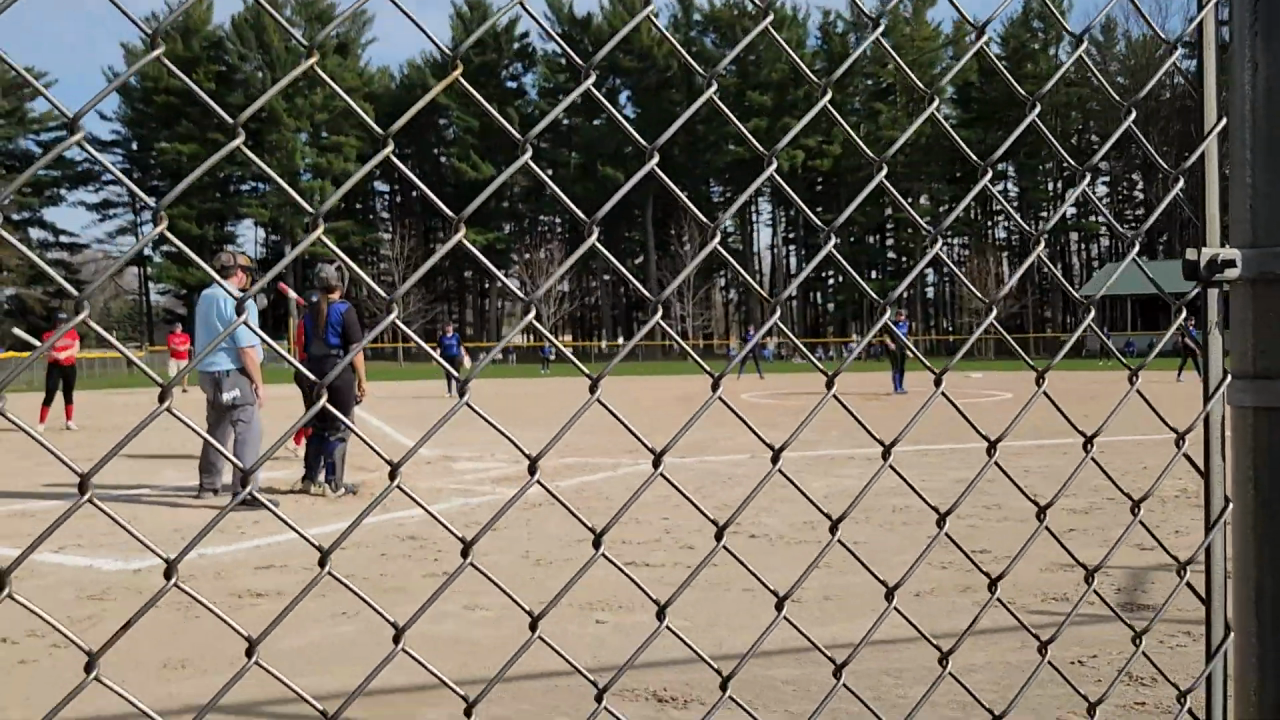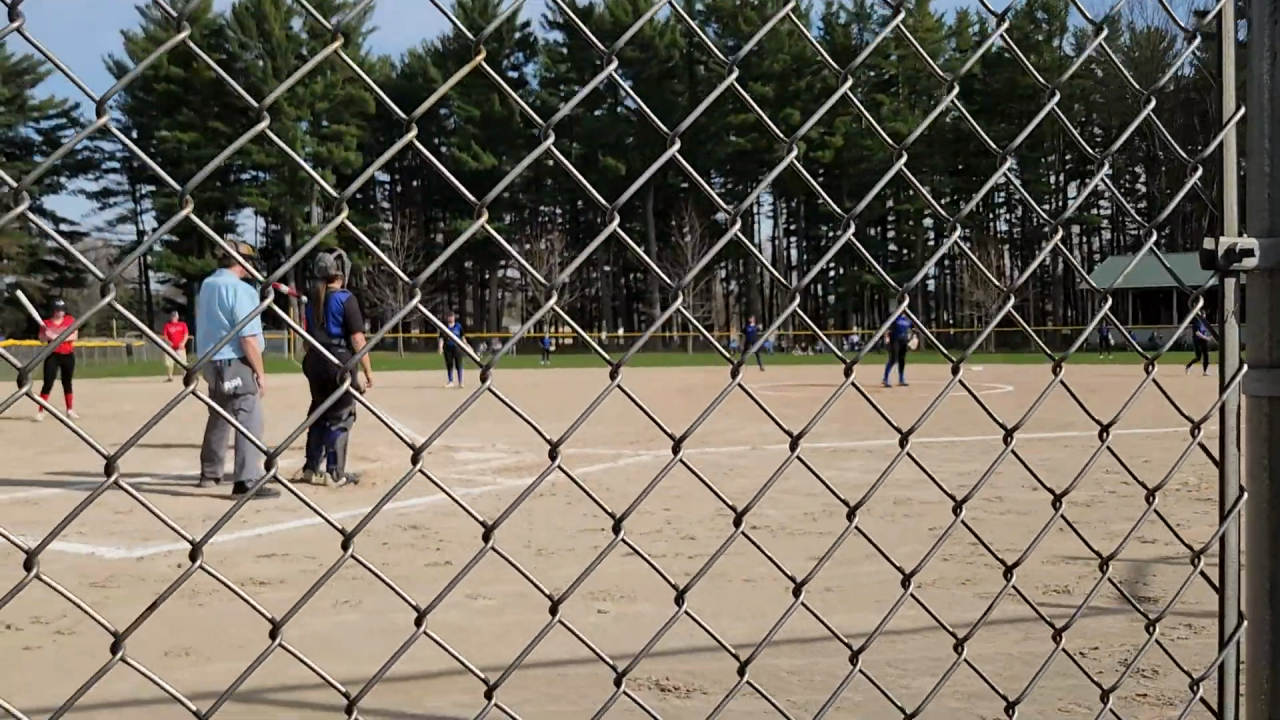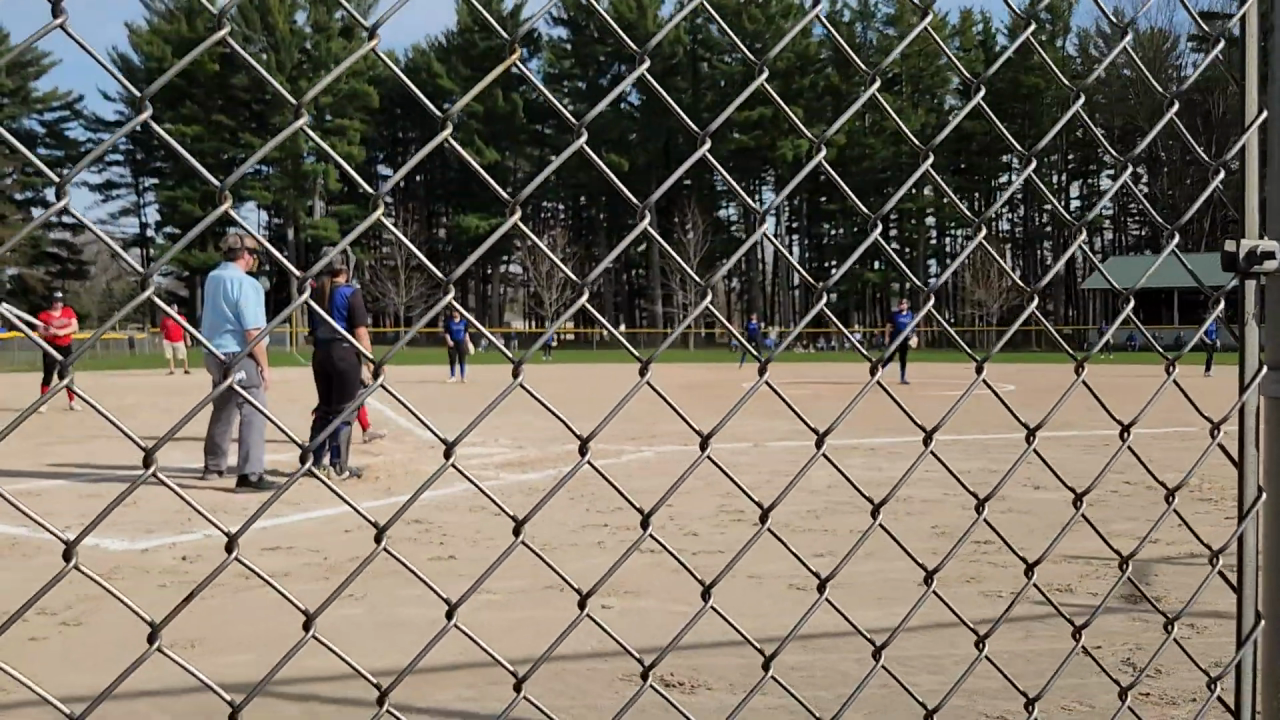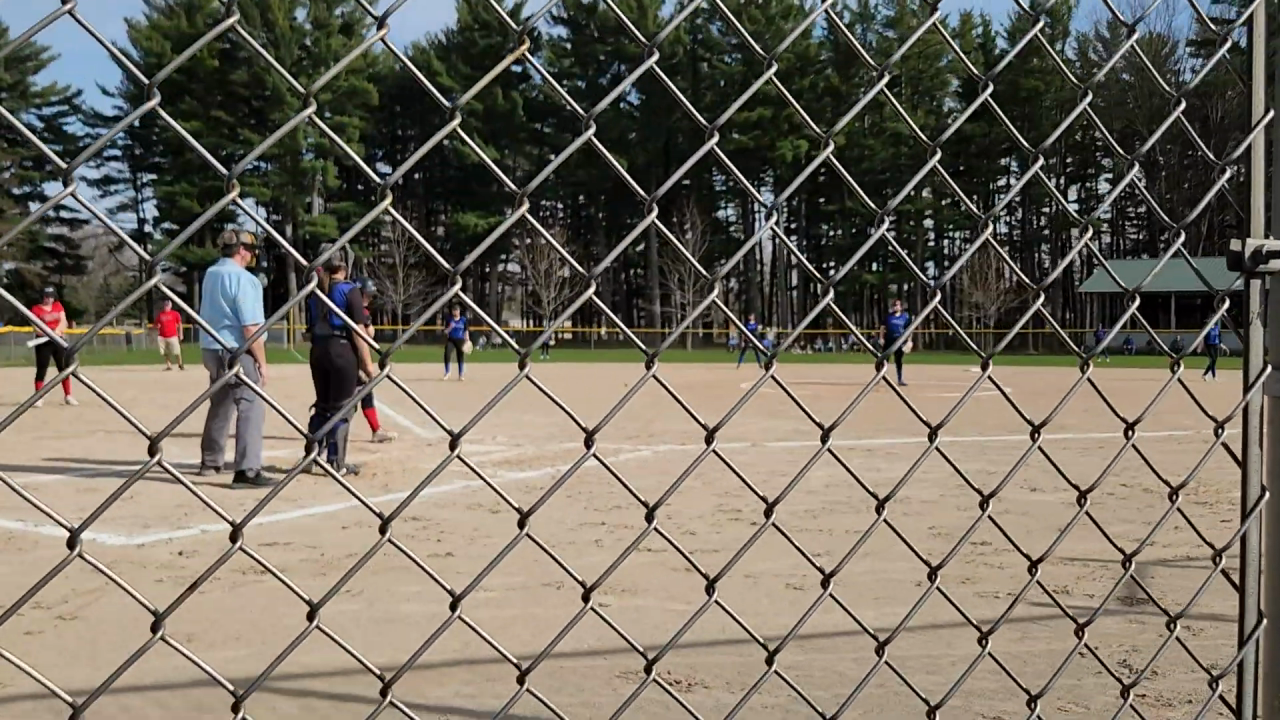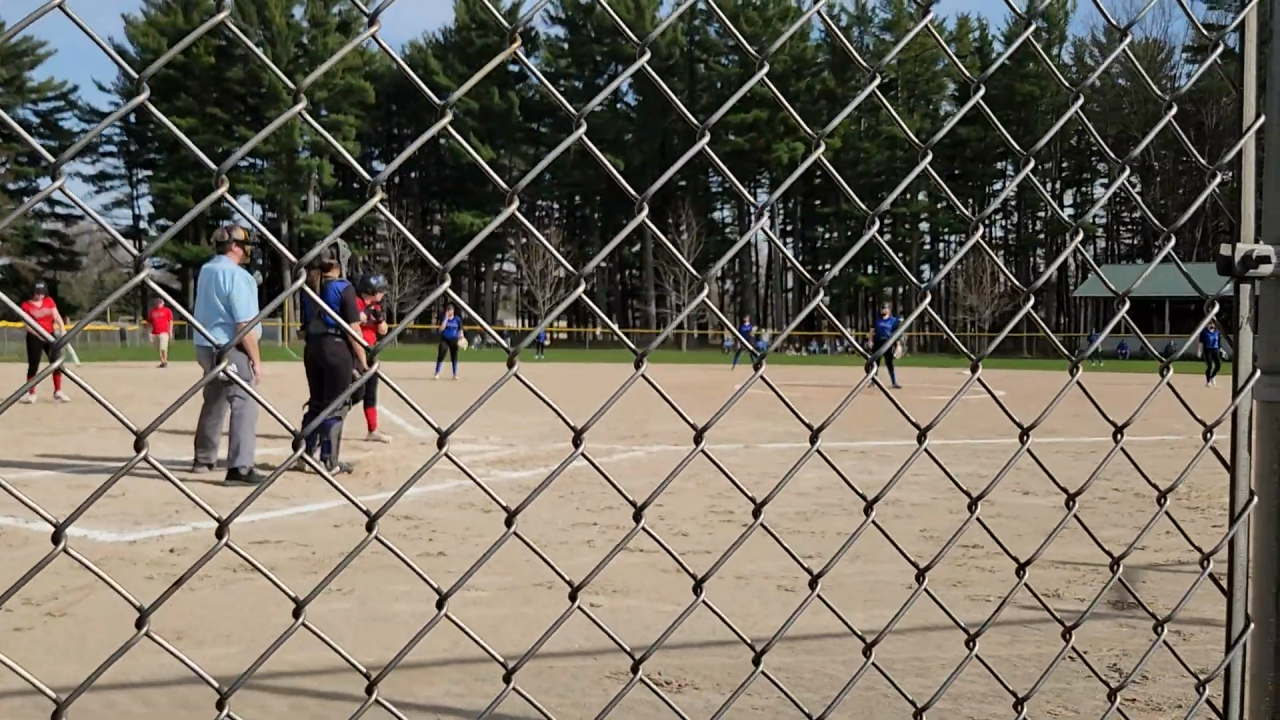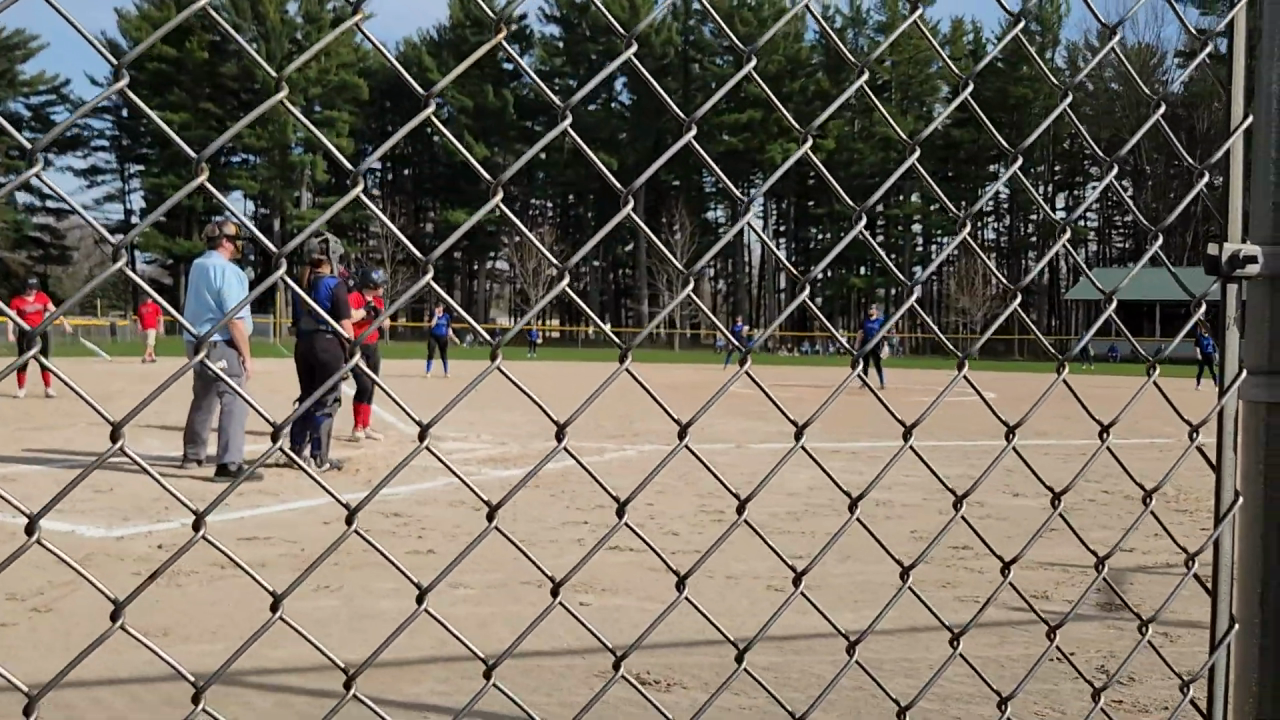
dt=0.2s
person 1, frame 1
left shoulder: (204, 297)
right shoulder: (238, 301)
right elbow: (247, 349)
right wrist: (259, 383)
left hip: (208, 372)
right hip: (232, 374)
left knee: (217, 430)
right knee: (248, 430)
left ankle: (208, 485)
right ankle: (245, 494)
person 1, frame 2
left shoulder: (206, 285)
right shoulder: (241, 289)
right elbow: (248, 338)
right wrist: (260, 372)
left hip: (210, 361)
right hip: (234, 362)
left knee: (218, 418)
right knee: (250, 420)
left ankle: (210, 473)
right ankle: (246, 483)
person 1, frame 3
left shoulder: (212, 278)
right shoulder: (245, 282)
left elbow: (218, 318)
right elbow: (253, 331)
right wrist: (265, 366)
left hip: (215, 354)
right hip: (238, 356)
left knee: (222, 410)
right knee: (254, 413)
left ankle: (213, 466)
right ankle: (249, 475)
person 1, frame 4
left shoulder: (210, 274)
right shoulder: (243, 278)
left elbow: (216, 314)
right elbow: (251, 327)
right wrist: (262, 362)
left hip: (211, 349)
left knee: (220, 407)
right knee: (251, 409)
left ankle: (210, 462)
right ankle: (246, 471)
person 1, frame 5
left shoulder: (205, 270)
right shoulder: (237, 275)
right elbow: (245, 324)
right wrist: (256, 360)
left hip: (205, 346)
right hip: (230, 349)
left knee: (213, 404)
right knee: (244, 406)
left ankle: (203, 459)
right ankle: (239, 469)
person 1, frame 6
left shoulder: (196, 266)
right shoulder: (228, 270)
right elbow: (235, 320)
right wrist: (246, 356)
left hip: (196, 342)
right hip: (221, 344)
left knee: (203, 400)
right knee: (234, 402)
left ankle: (192, 455)
right ankle: (229, 464)
person 2, frame 1
left shoulder: (310, 311)
right shoulder: (344, 309)
left elbow: (307, 346)
right elbow: (355, 348)
right wrist: (362, 380)
left hip: (314, 371)
right hip: (338, 371)
left knee: (318, 426)
right knee: (338, 428)
left ankle: (310, 479)
right ankle: (334, 484)
person 2, frame 2
left shoulder: (313, 299)
right shoulder: (345, 298)
left elbow: (312, 335)
right elbow: (357, 338)
right wrist: (367, 370)
left hip: (316, 361)
right hip: (340, 360)
left knee: (320, 415)
right knee: (340, 418)
left ankle: (311, 469)
right ankle: (335, 473)
person 2, frame 3
left shoulder: (318, 294)
right shoulder: (350, 293)
left elbow: (316, 329)
right elbow: (361, 333)
right wrist: (371, 364)
left hip: (321, 355)
right hip: (345, 355)
left knee: (325, 410)
right knee: (343, 412)
left ankle: (316, 463)
right ankle: (339, 467)
person 2, frame 4
left shoulder: (316, 290)
right shoulder: (349, 290)
left elbow: (313, 327)
right wrist: (368, 362)
left hip: (318, 351)
right hip: (342, 351)
left knee: (322, 406)
right knee: (341, 408)
right ankle: (336, 463)
person 2, frame 5
left shoulder: (310, 288)
right shoulder: (343, 288)
left elbow: (307, 324)
right elbow: (353, 328)
right wrist: (362, 360)
left hip: (312, 349)
right hip: (337, 349)
left knee: (316, 404)
right knee: (335, 406)
left ankle: (307, 455)
right ankle: (329, 462)
person 2, frame 6
left shoulder: (302, 284)
right shoulder: (335, 284)
left elbow: (298, 320)
right elbow: (344, 325)
left hip: (303, 345)
right hip: (328, 345)
left knee: (307, 399)
right knee: (326, 403)
left ankle: (296, 452)
right ankle: (319, 459)
